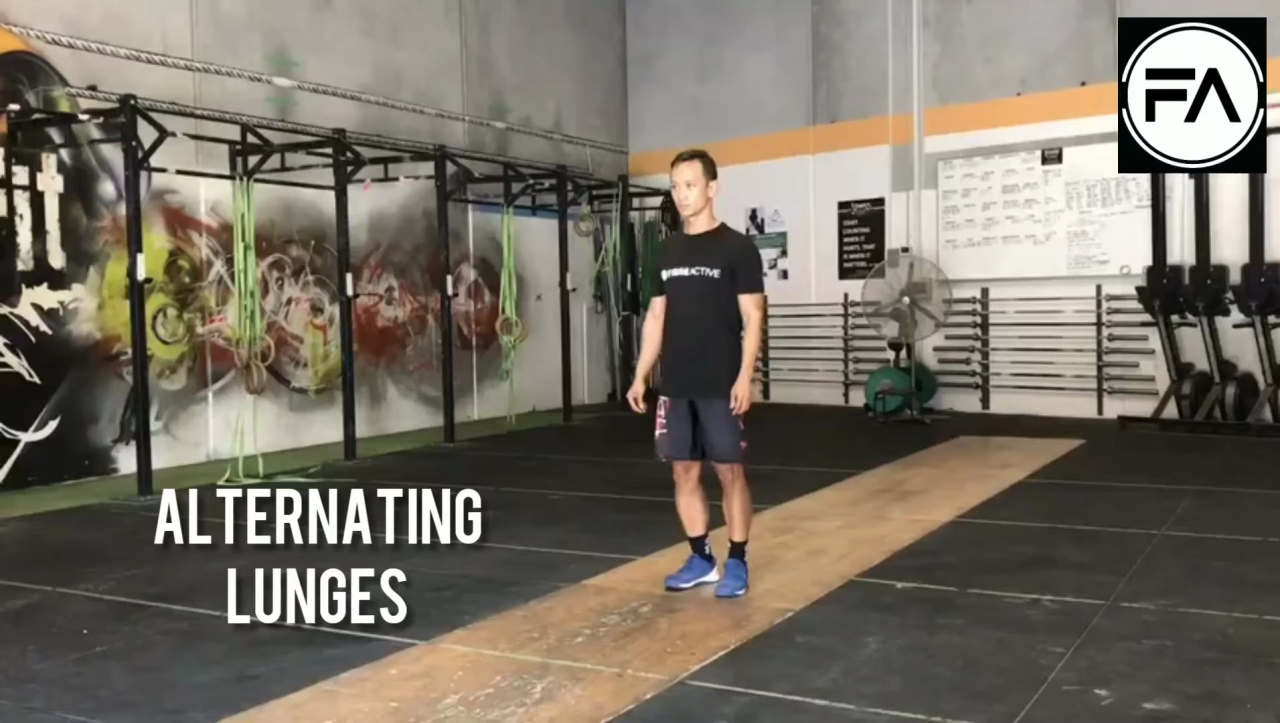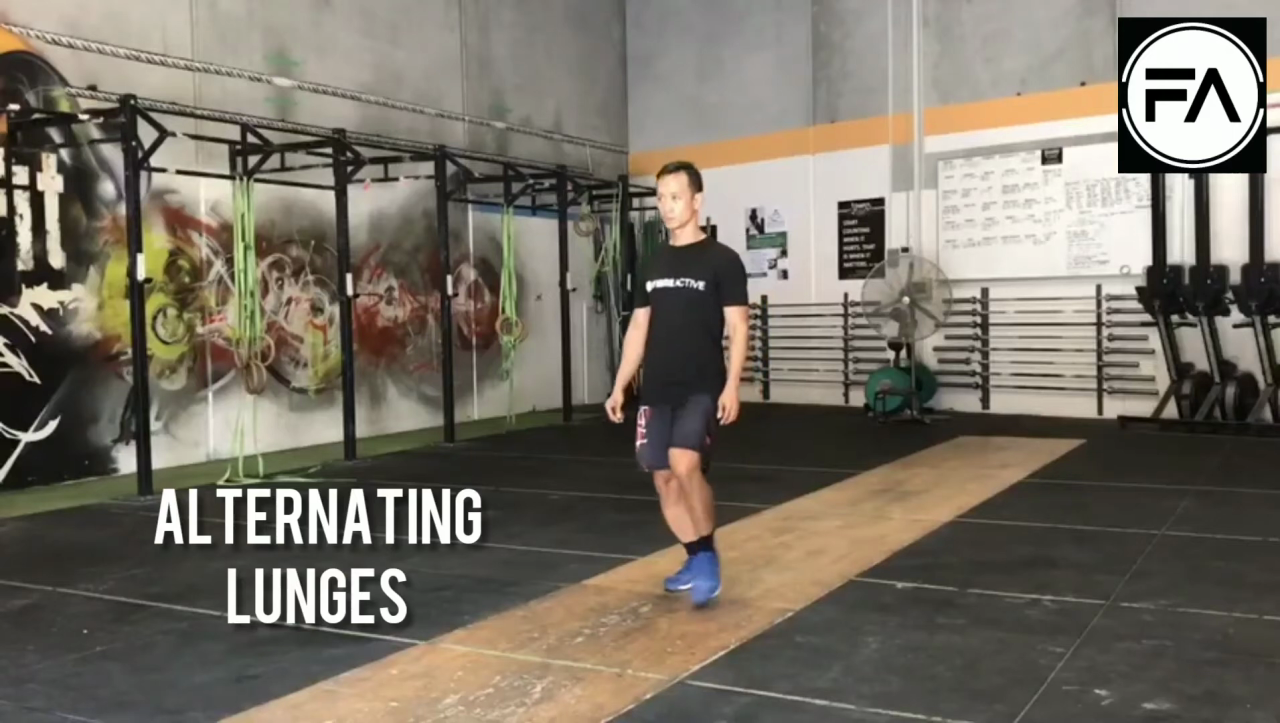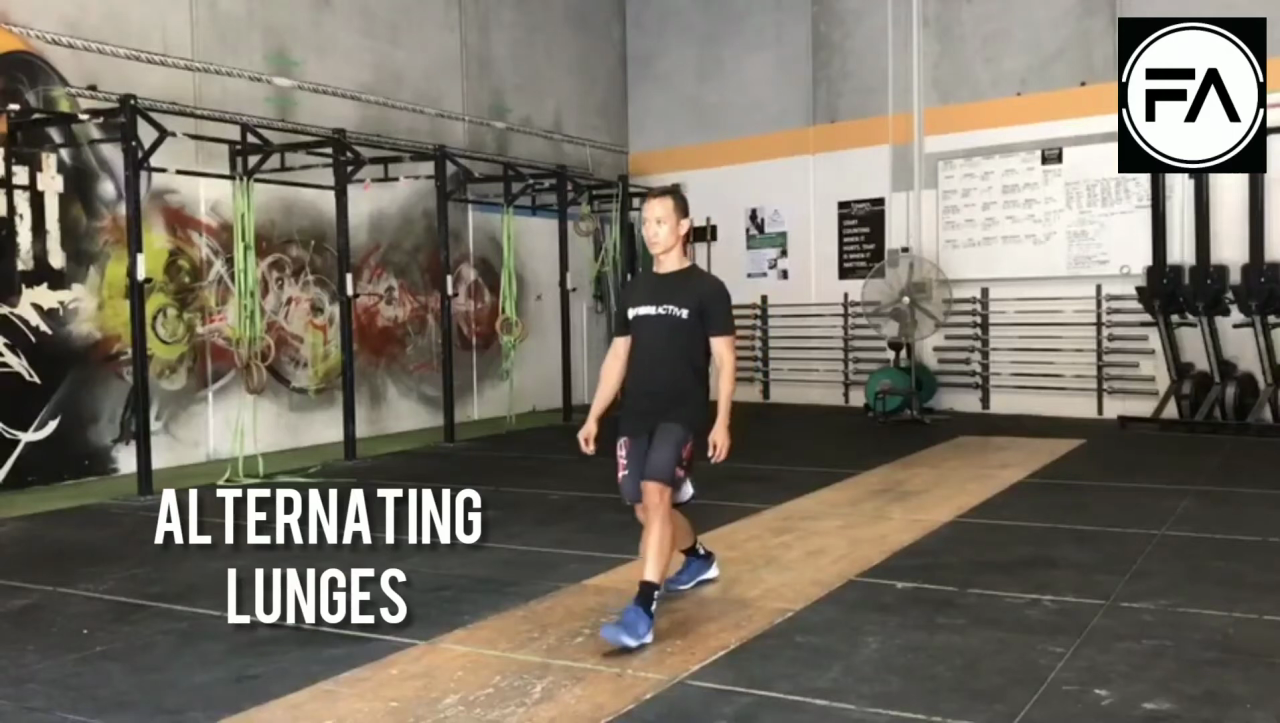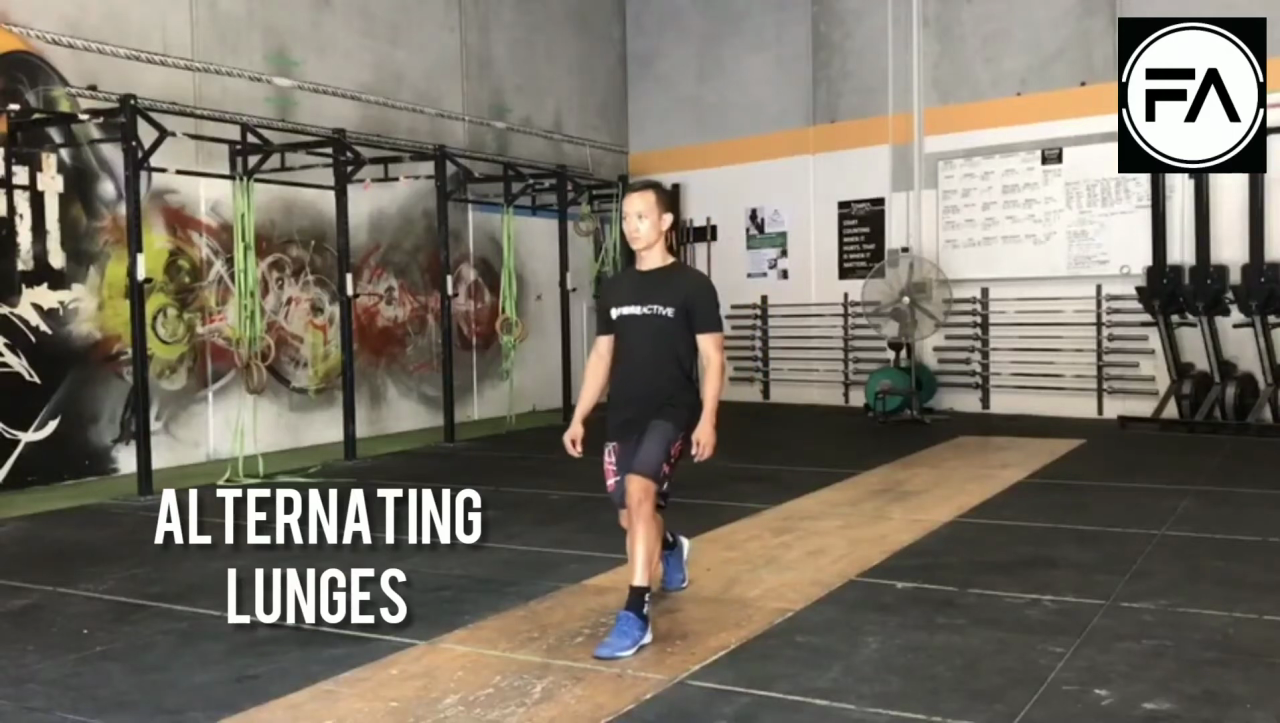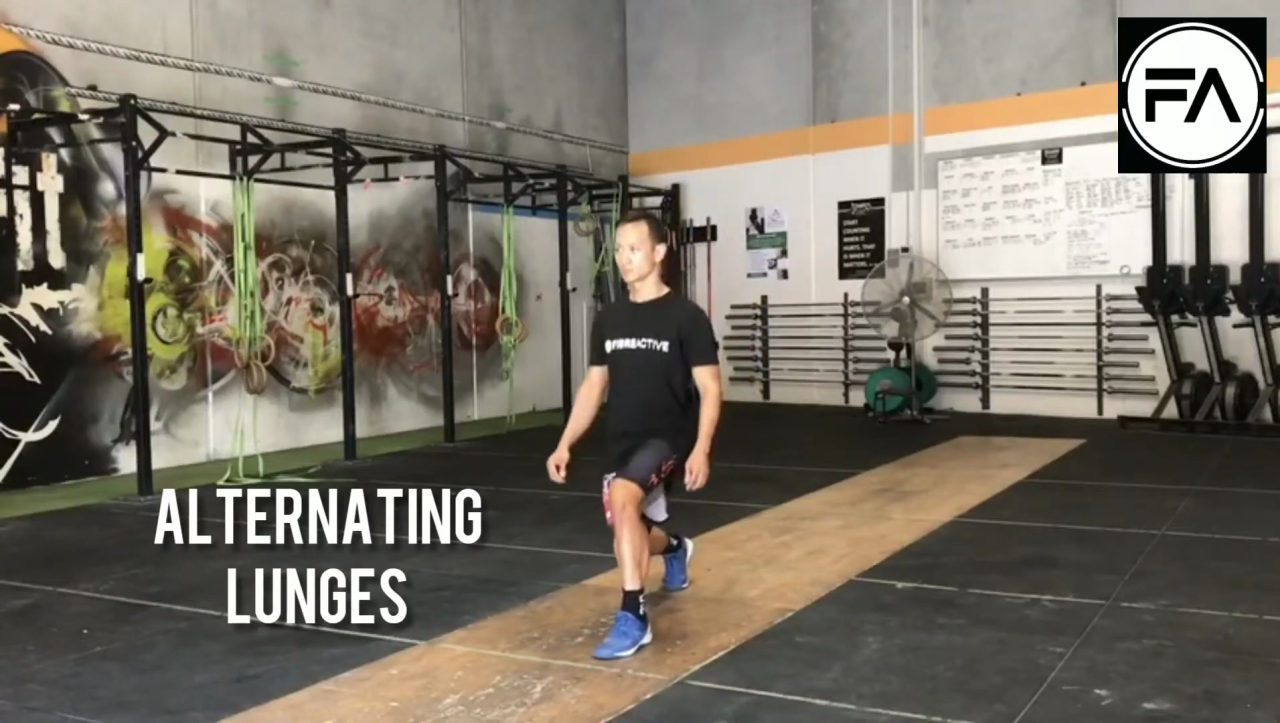
dt=0.3s
person 1, frame 1
left shoulder: (736, 247)
right shoulder: (668, 250)
left elbow: (752, 316)
right elbow: (656, 316)
left wrist: (746, 375)
right wrist: (641, 375)
left hip: (719, 382)
right hip: (675, 382)
left knee: (728, 471)
right knee: (683, 471)
left ankle: (737, 561)
right ankle: (701, 558)
person 1, frame 2
left shoulder: (721, 260)
right shoulder: (653, 262)
left elbow: (738, 328)
right elbow: (639, 328)
left wrist: (732, 386)
right wrist: (619, 386)
left hip: (701, 387)
right hip: (656, 390)
left knee: (683, 464)
right knee: (664, 480)
left ankle: (707, 551)
right ankle: (696, 559)
person 1, frame 3
left shoulder: (706, 288)
right shoulder: (634, 290)
left elbow: (725, 359)
right elbow: (618, 356)
left wrist: (722, 421)
right wrist: (594, 415)
left hip: (681, 414)
right hip: (636, 415)
left knee: (654, 494)
right knee: (651, 509)
left ankle: (642, 611)
right ankle: (700, 561)
person 1, frame 4
left shoulder: (692, 285)
right shoulder: (614, 288)
left elbow: (712, 356)
right elbow: (601, 356)
left wrist: (707, 419)
right wrist: (578, 417)
left hip: (670, 413)
right hip: (623, 417)
left knee: (639, 496)
right knee: (631, 516)
left ankle: (636, 616)
right ankle: (672, 547)
person 1, frame 5
left shoulder: (686, 317)
right shoulder: (608, 319)
left elbow: (710, 389)
right elbow: (593, 385)
left wrist: (701, 449)
right wrist: (565, 444)
left hip: (669, 439)
right hip: (623, 445)
left knee: (620, 497)
right knee: (632, 540)
left ankle: (633, 618)
right ankle: (674, 547)
